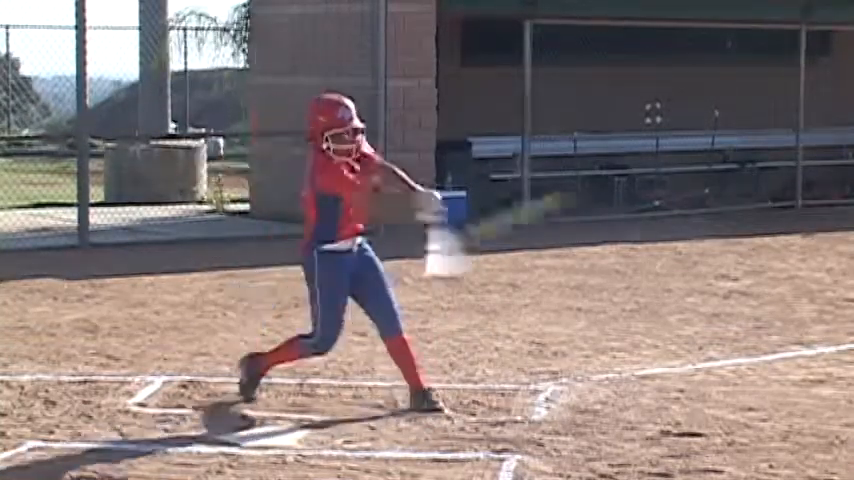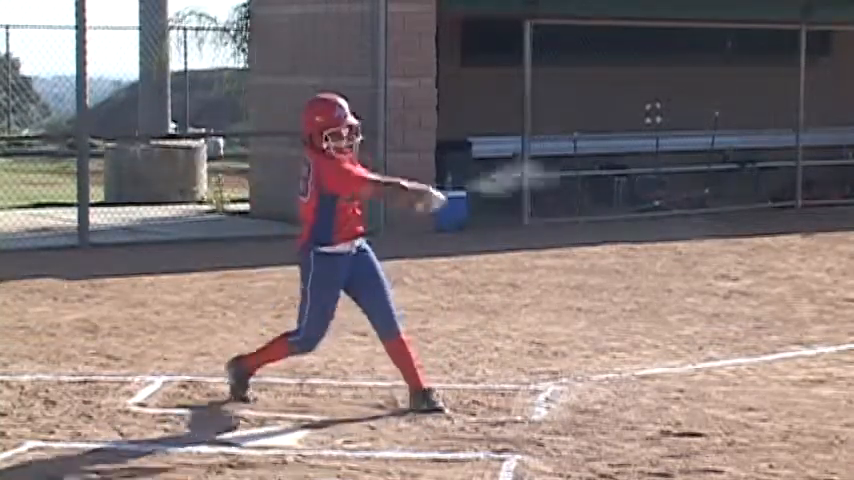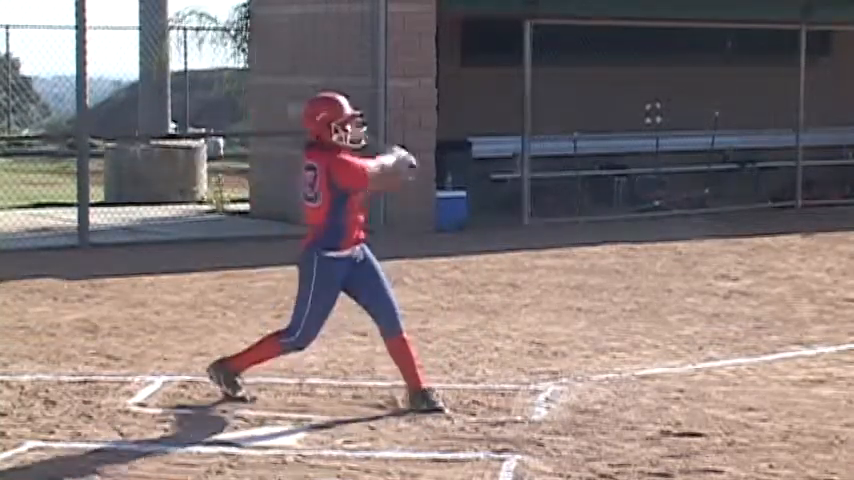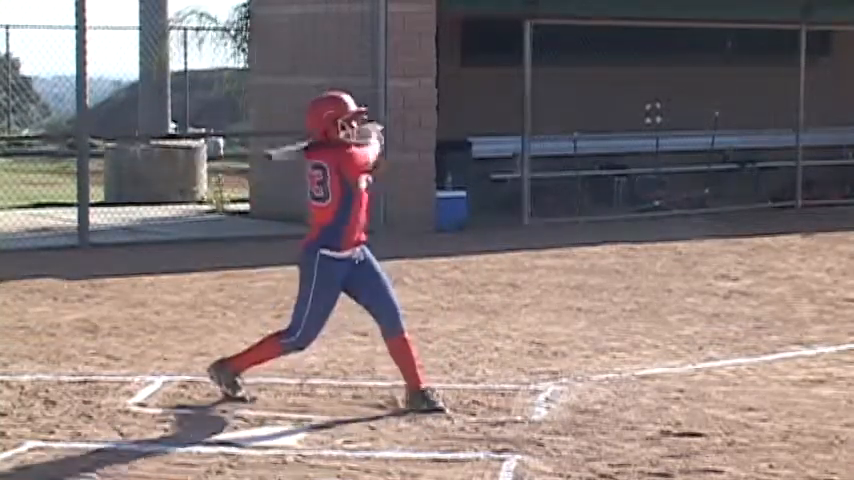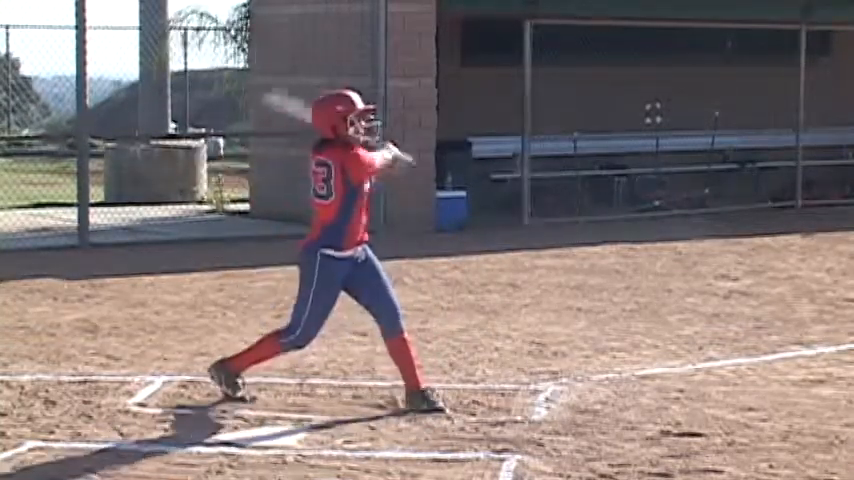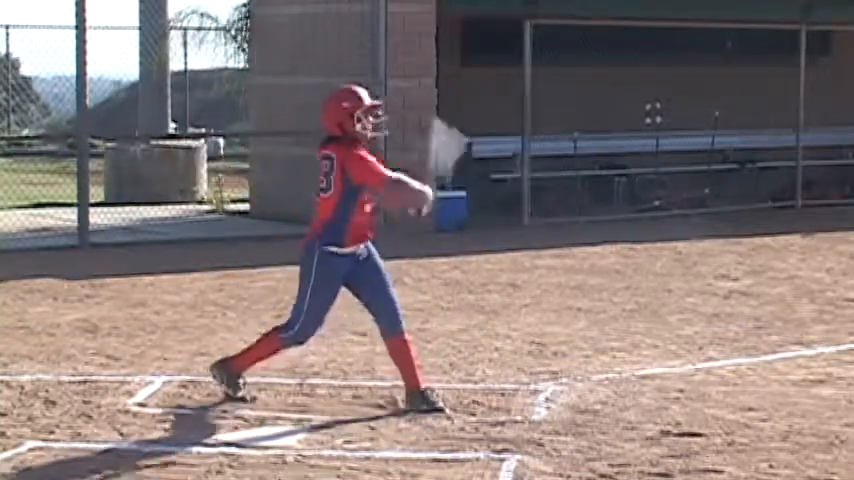
dt=0.1s
person 1, frame 1
left shoulder: (355, 147)
right shoulder: (326, 169)
left elbow: (380, 168)
right elbow: (362, 195)
left wrist: (418, 191)
left hip: (355, 247)
right hip: (326, 256)
left knee: (389, 319)
right knee: (323, 340)
left ankle: (419, 392)
right ankle: (258, 364)
person 1, frame 2
left shoulder: (331, 154)
right shoulder: (329, 166)
left elbow: (372, 181)
right elbow: (376, 188)
left wrist: (415, 191)
right wrist: (416, 190)
left hip: (353, 250)
right hip: (323, 256)
left knee: (386, 319)
right knee: (307, 338)
left ankle: (419, 390)
right ankle: (244, 366)
person 1, frame 3
left shoulder: (321, 156)
right shoulder: (337, 163)
left elbow: (368, 176)
right elbow: (376, 171)
left wrist: (393, 163)
right wrist: (396, 159)
left hip: (353, 252)
right hip: (325, 259)
left knee: (388, 316)
right knee: (299, 337)
left ankle: (417, 390)
right ankle: (228, 368)
person 1, frame 4
left shoulder: (318, 154)
right shoulder: (345, 158)
right elbow: (371, 152)
right wrist: (371, 139)
left hip: (352, 253)
right hip: (325, 258)
left knee: (390, 315)
right knee: (299, 336)
left ankle: (416, 390)
right ankle: (228, 368)
person 1, frame 5
left shoulder: (327, 153)
right shoulder: (351, 158)
right elbow: (382, 160)
right wrist: (392, 153)
left hip: (355, 252)
right hip: (326, 258)
left knee: (390, 316)
right knee: (299, 335)
left ankle: (416, 390)
right ankle: (229, 368)
person 1, frame 6
left shoulder: (336, 150)
right shoulder: (353, 157)
left elbow: (378, 185)
right elbow: (392, 185)
left wrist: (410, 194)
right wrist: (422, 191)
left hip: (360, 249)
right hip: (328, 253)
left knee: (391, 316)
right knee: (300, 329)
left ankle: (415, 391)
right ankle: (230, 369)
